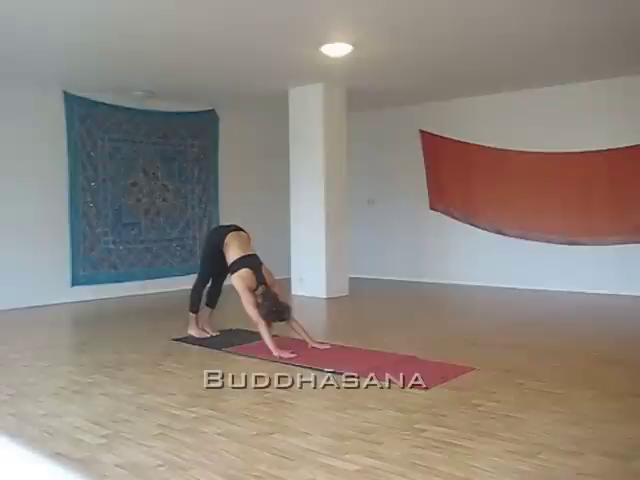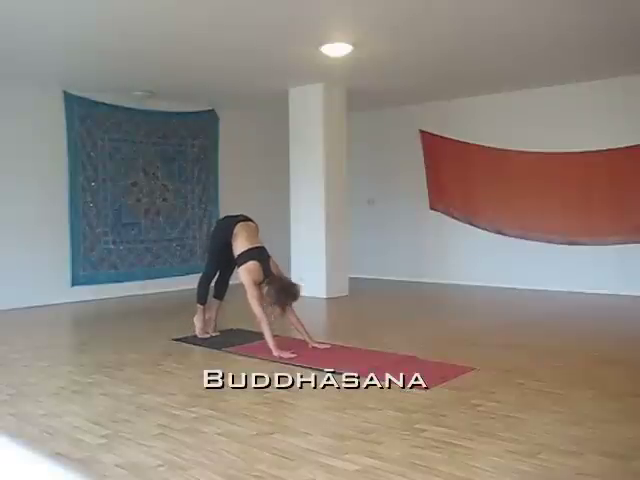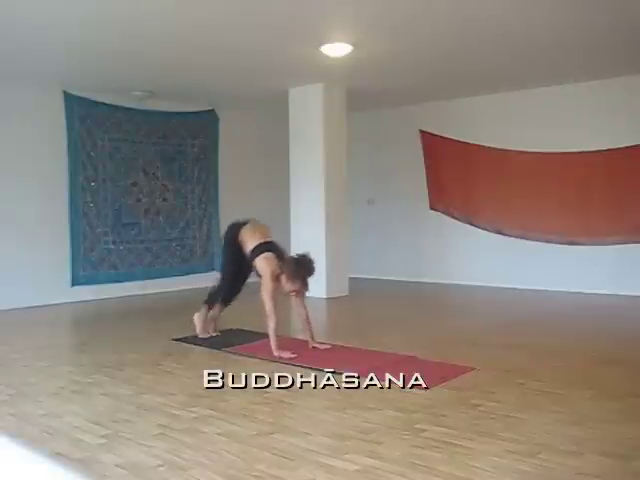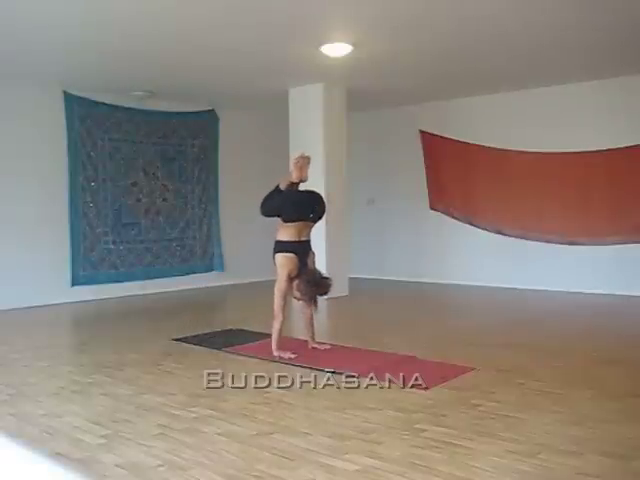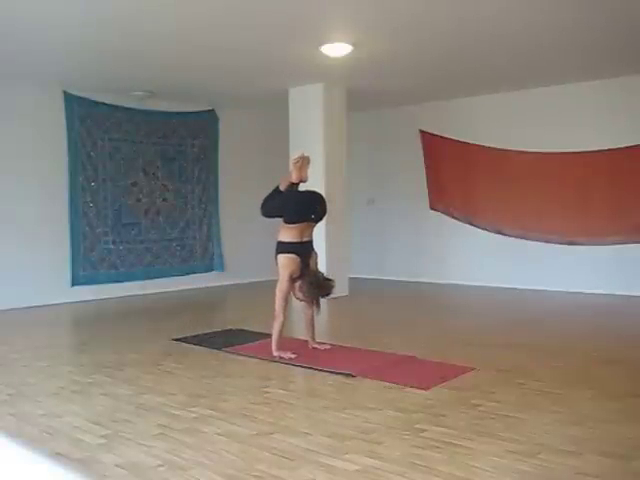
dt=1s
person 1, frame 1
left shoulder: (270, 283)
right shoulder: (243, 283)
left elbow: (288, 316)
right elbow: (259, 322)
left wrist: (311, 341)
right wrist: (275, 350)
right hip: (219, 238)
left knee: (218, 282)
right knee: (203, 280)
left ankle: (204, 321)
right ankle: (193, 325)
person 1, frame 2
left shoulder: (277, 277)
right shoulder: (250, 276)
left elbow: (290, 312)
right elbow: (261, 317)
left wrist: (310, 341)
right wrist: (275, 350)
right hip: (226, 229)
left knee: (225, 275)
right knee: (210, 273)
left ankle: (212, 316)
right ankle: (200, 316)
person 1, frame 3
left shoulder: (291, 271)
right shoulder: (269, 270)
left elbow: (300, 307)
right elbow: (270, 314)
left wrist: (312, 341)
right wrist: (275, 349)
right hip: (237, 234)
left knee: (236, 285)
right knee: (229, 282)
left ankle: (213, 314)
right ankle: (203, 314)
person 1, frame 4
left shoulder: (308, 273)
right shoulder: (286, 275)
left elbow: (308, 308)
right elbow: (279, 315)
left wrist: (312, 341)
right wrist: (276, 350)
right hip: (293, 210)
person 1, frame 5
left shoulder: (310, 273)
right shoulder: (288, 275)
left elbow: (309, 308)
right elbow: (279, 314)
left wrist: (312, 341)
right wrist: (275, 350)
